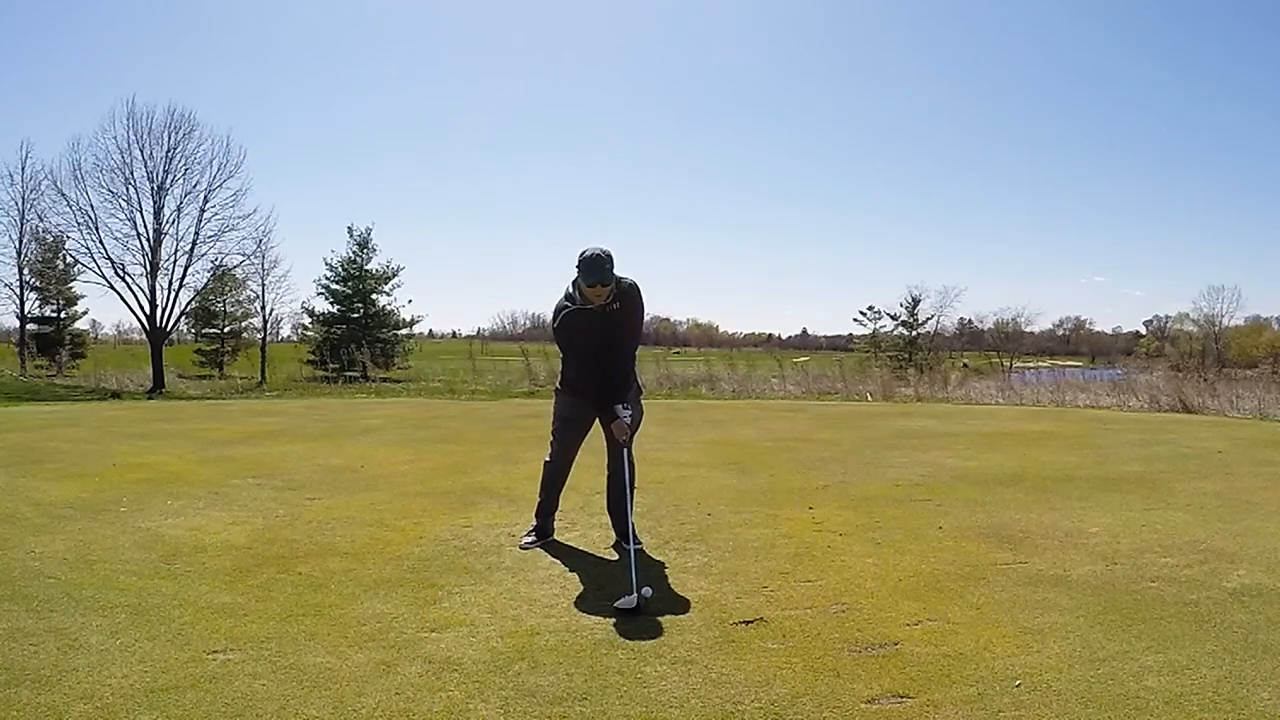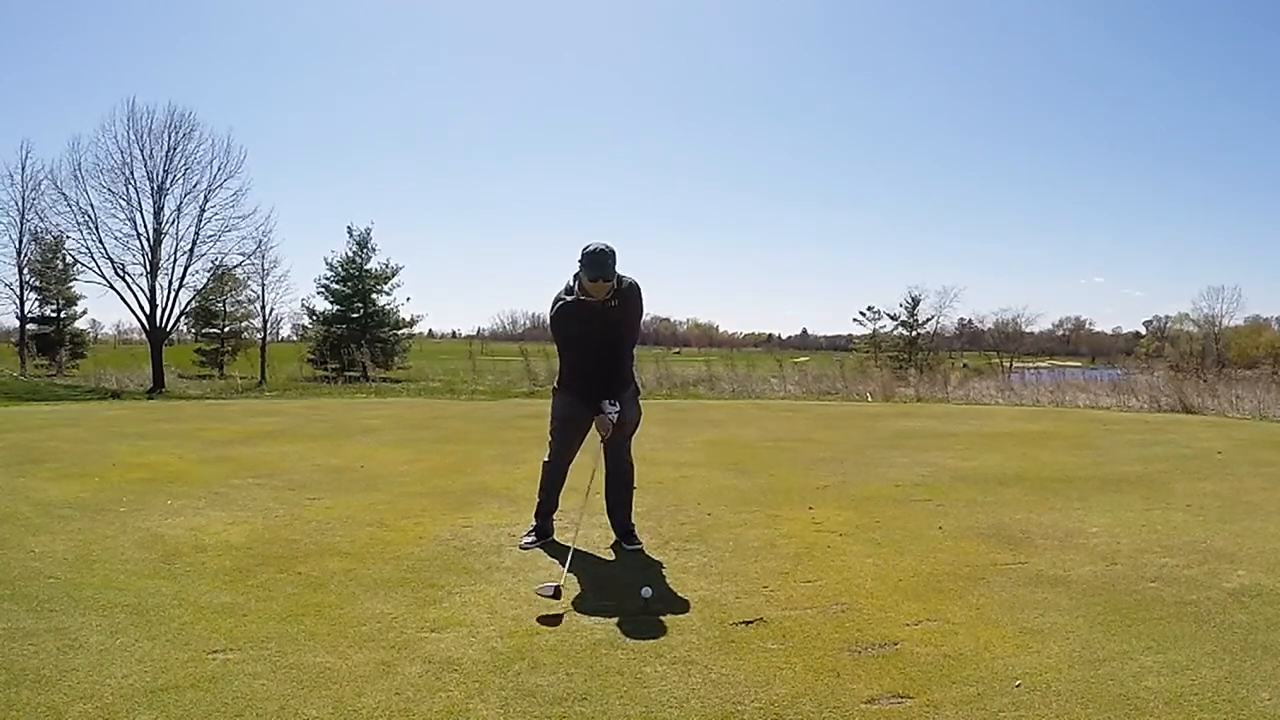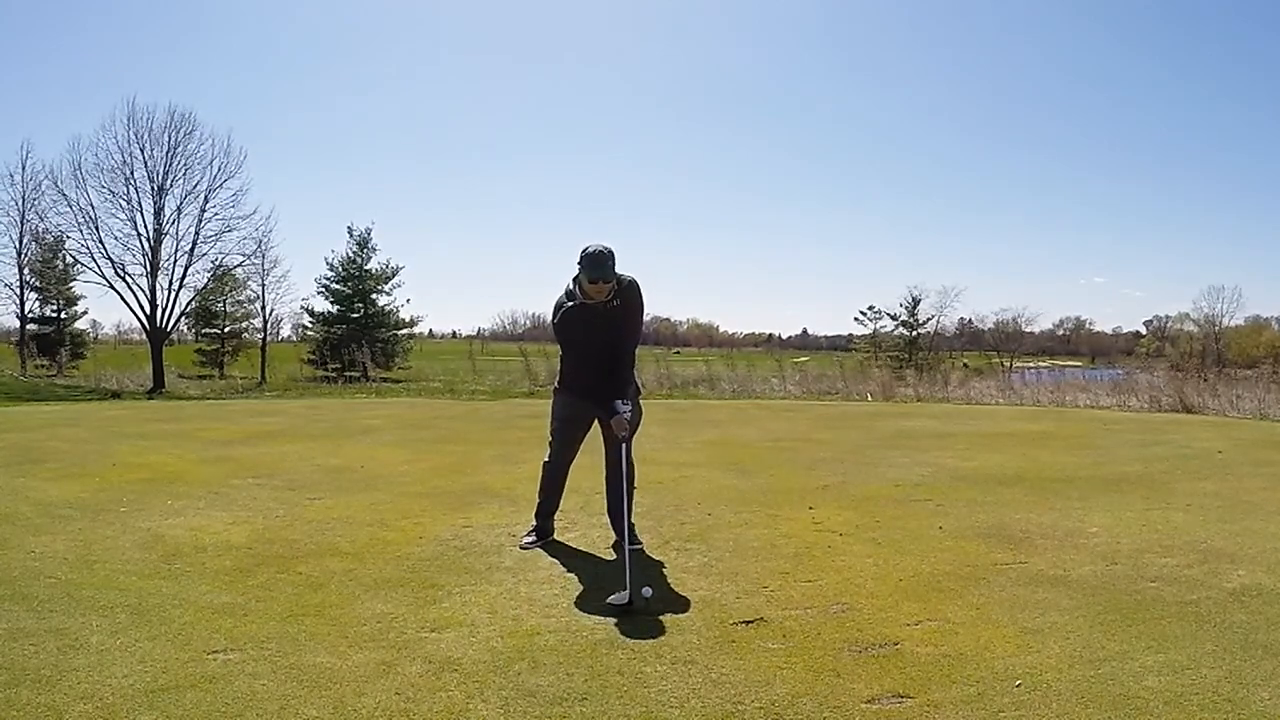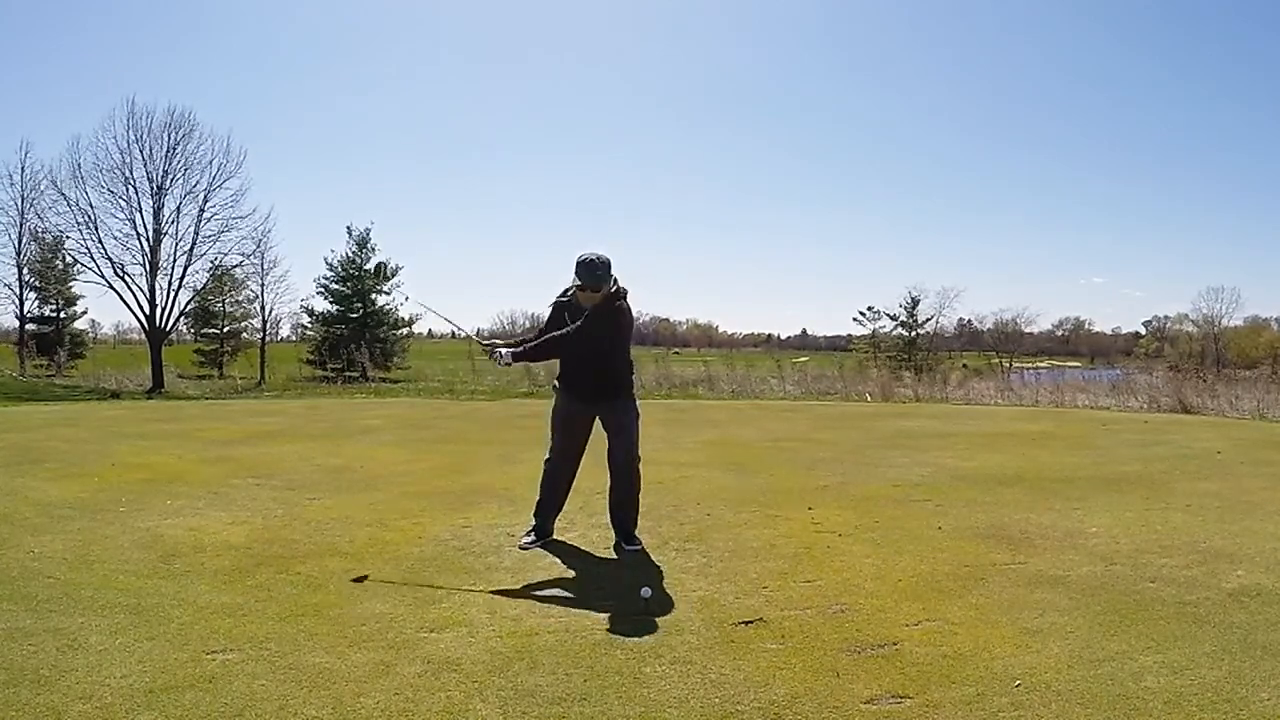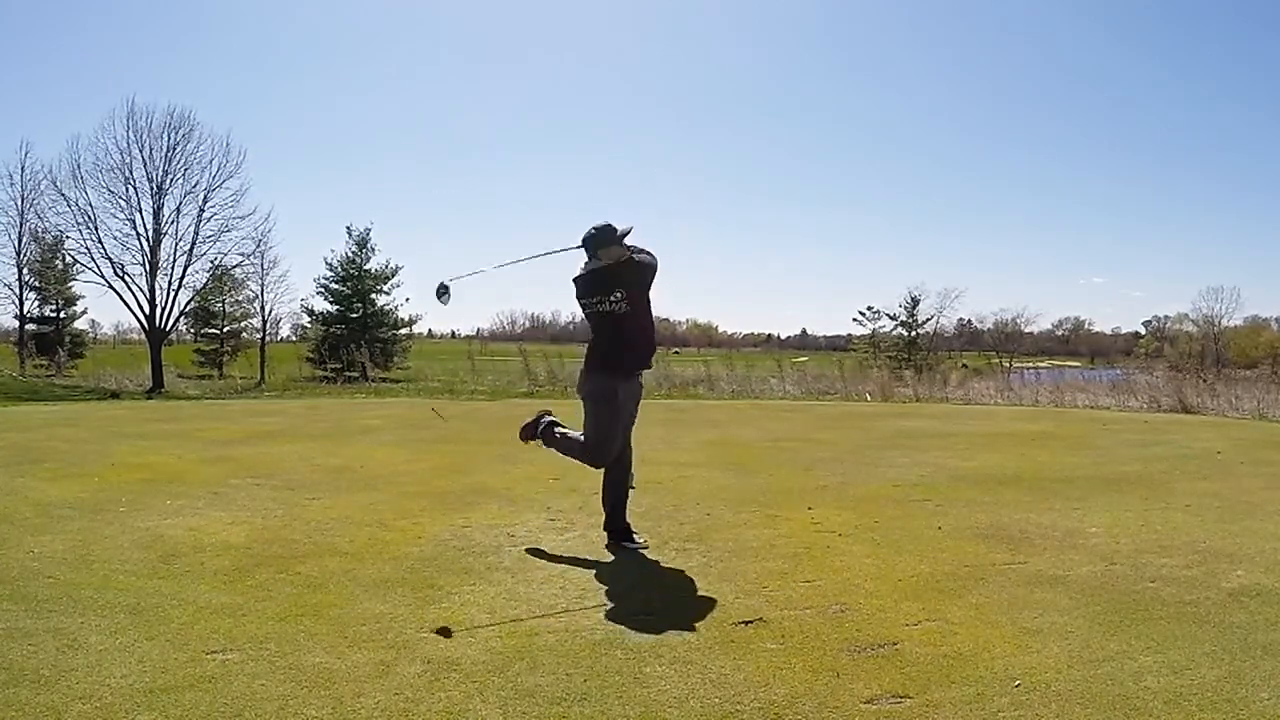
dt=1s
person 1, frame 1
left shoulder: (629, 292)
right shoulder: (566, 314)
left elbow: (628, 350)
right elbow: (582, 370)
left wrist: (622, 405)
right wrist: (612, 414)
left hip: (622, 390)
right hip: (577, 392)
left knee: (621, 458)
right knee: (559, 456)
left ankle: (623, 527)
right ankle: (543, 525)
person 1, frame 2
left shoulder: (630, 292)
right shoulder: (563, 307)
left elbow: (625, 349)
right elbow: (574, 363)
left wrist: (613, 403)
right wrist: (597, 409)
left hip: (619, 391)
right hip: (575, 392)
left knee: (619, 458)
right knee: (557, 456)
left ankle: (623, 527)
right ankle: (542, 525)
person 1, frame 3
left shoulder: (629, 291)
right shoulder: (566, 311)
left elbow: (628, 348)
right elbow: (581, 366)
left wrist: (621, 400)
right wrist: (610, 410)
left hip: (620, 391)
right hip: (576, 392)
left knee: (620, 460)
right knee: (558, 457)
left ankle: (623, 527)
right ankle: (543, 525)
person 1, frame 4
left shoulder: (616, 312)
right shoulder: (567, 301)
left elbow: (564, 343)
right elbow: (546, 335)
left wrist: (514, 355)
right wrist: (510, 346)
left hip: (615, 394)
right hip: (574, 393)
left knee: (624, 462)
right knee: (559, 461)
left ankle: (625, 530)
right ankle: (542, 526)
person 1, frame 5
left shoulder: (585, 283)
right shoulder: (632, 270)
right elbow: (646, 256)
right wrist: (622, 252)
left hip: (621, 377)
right hip: (608, 379)
left knee: (620, 455)
right knee: (600, 451)
left ankle: (618, 528)
right ankle: (547, 429)
